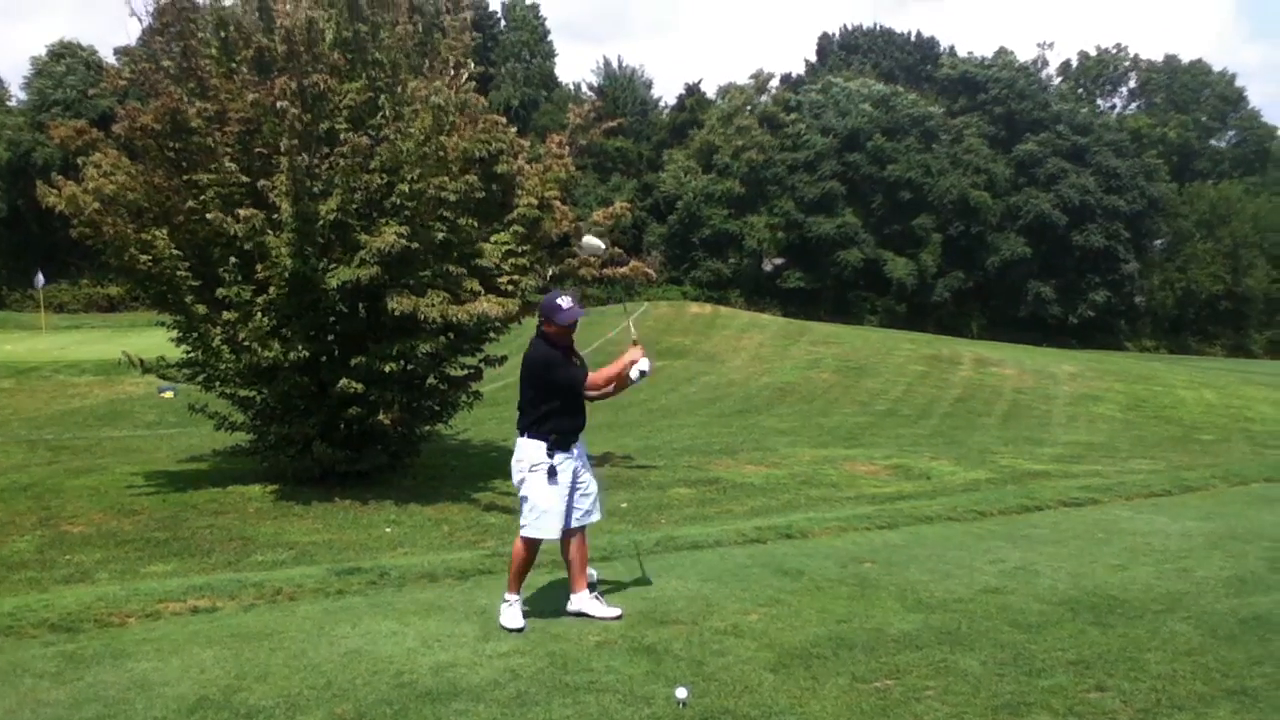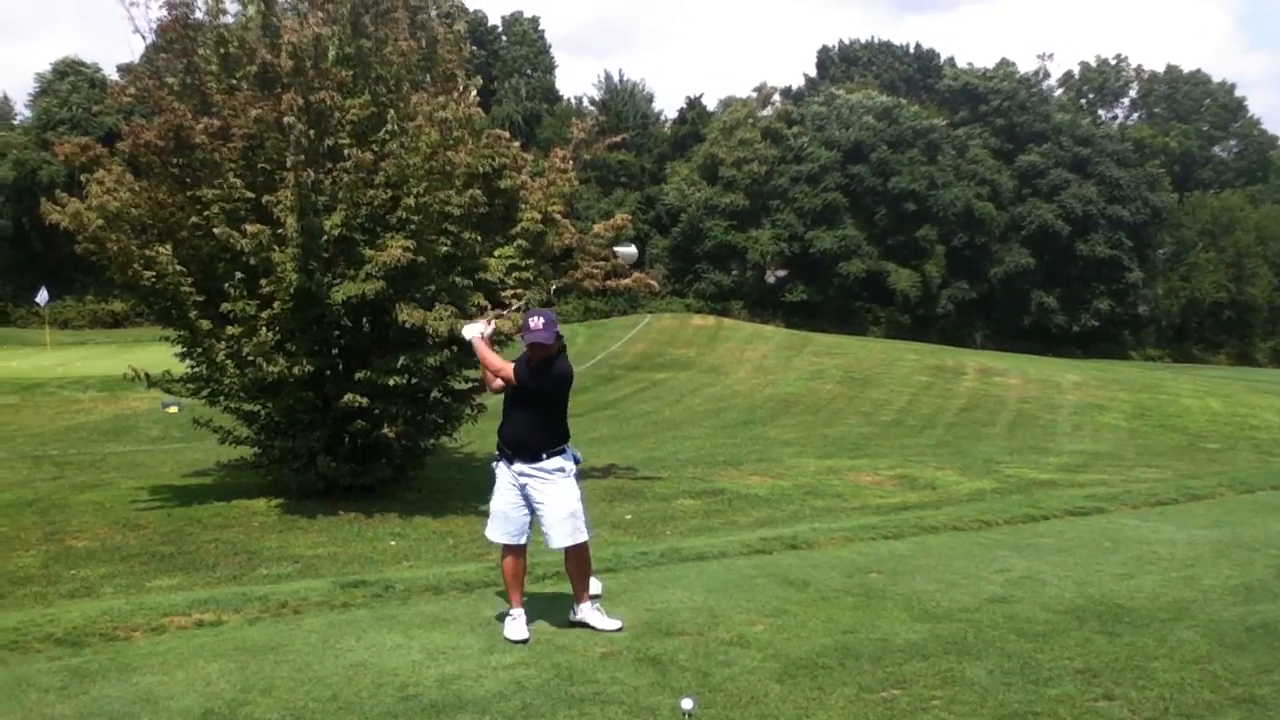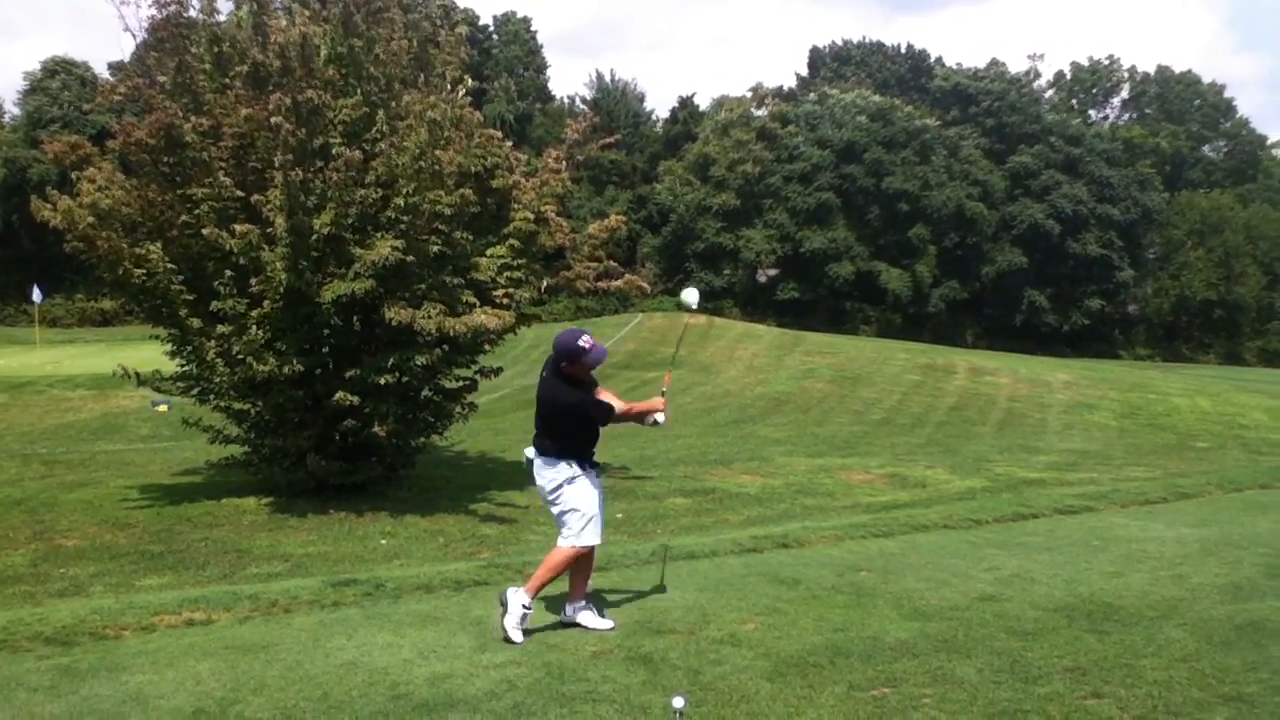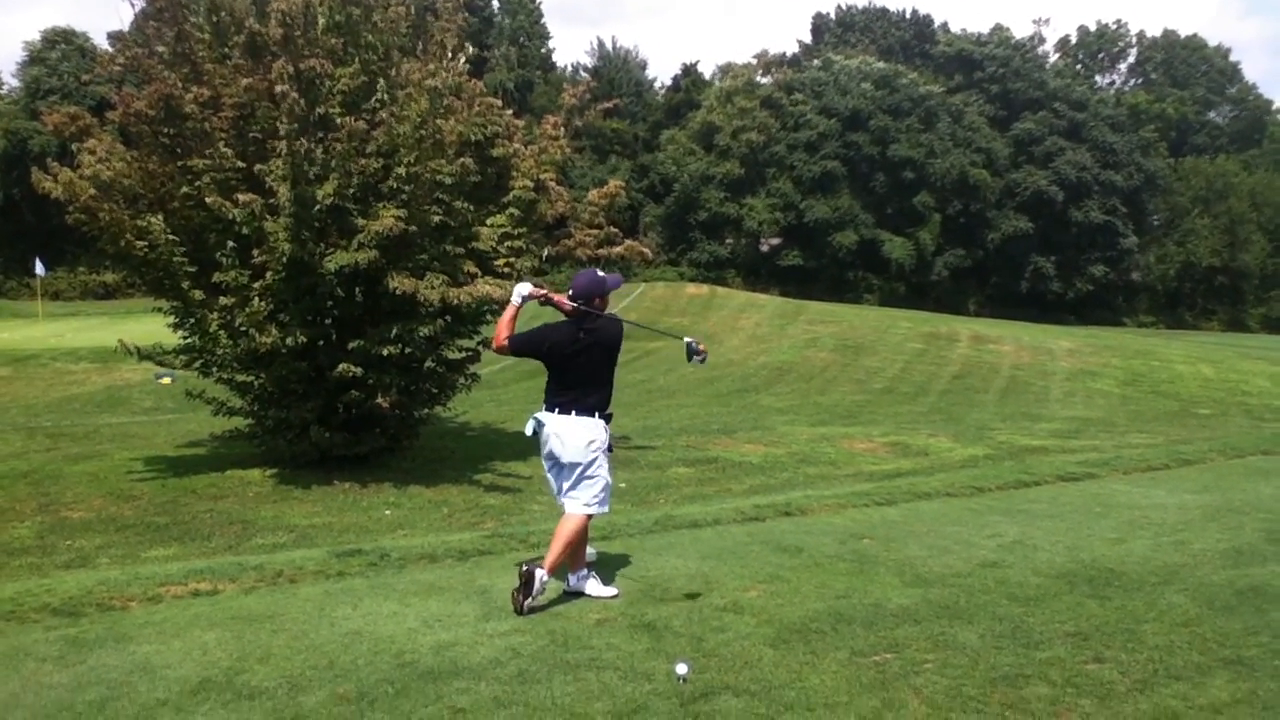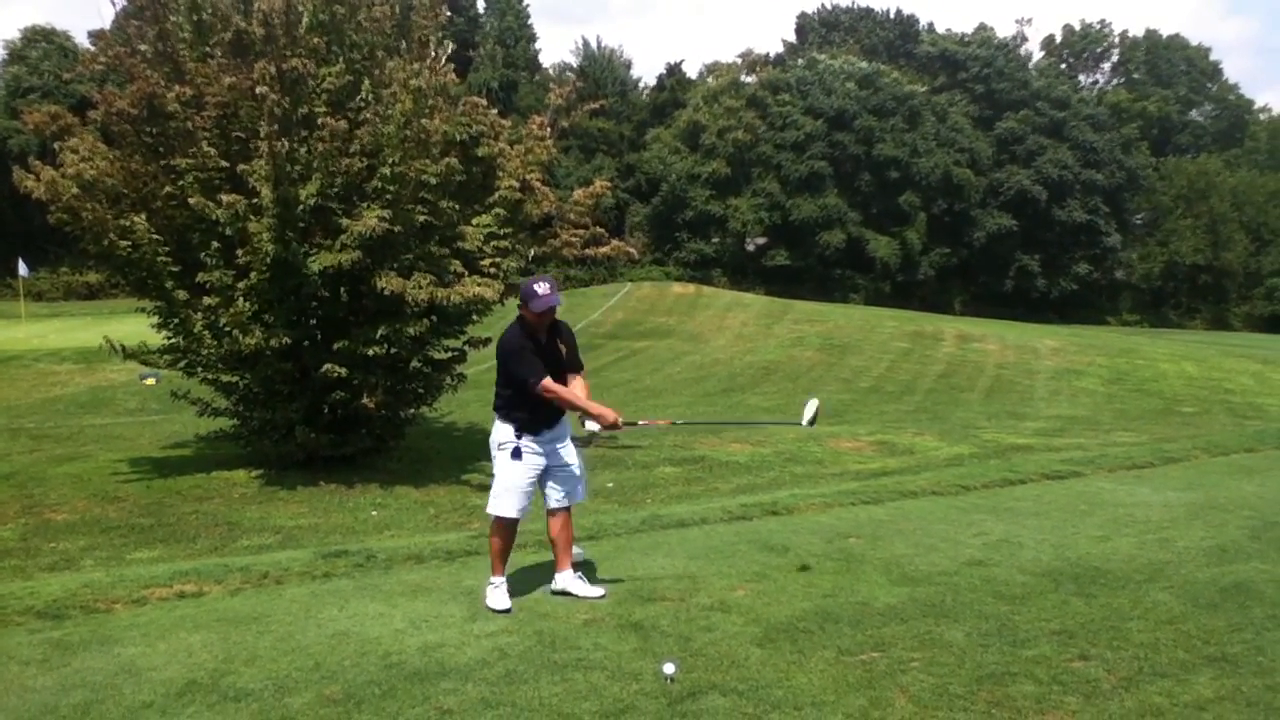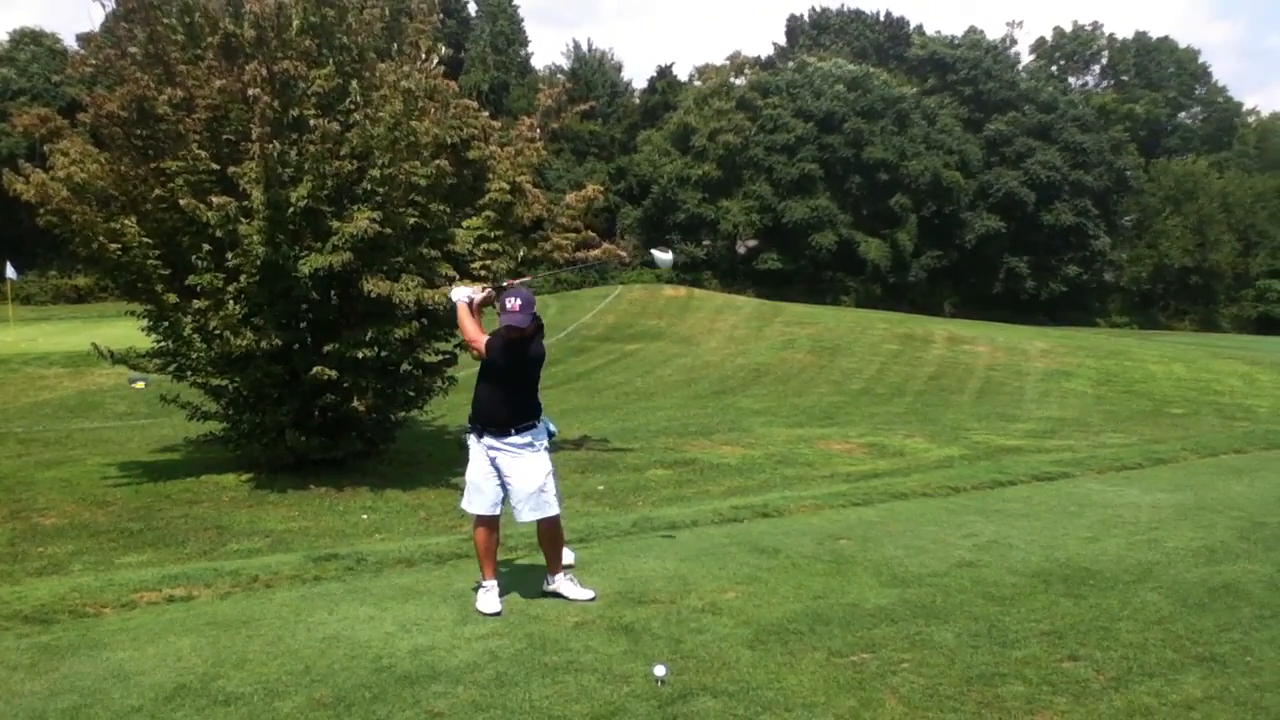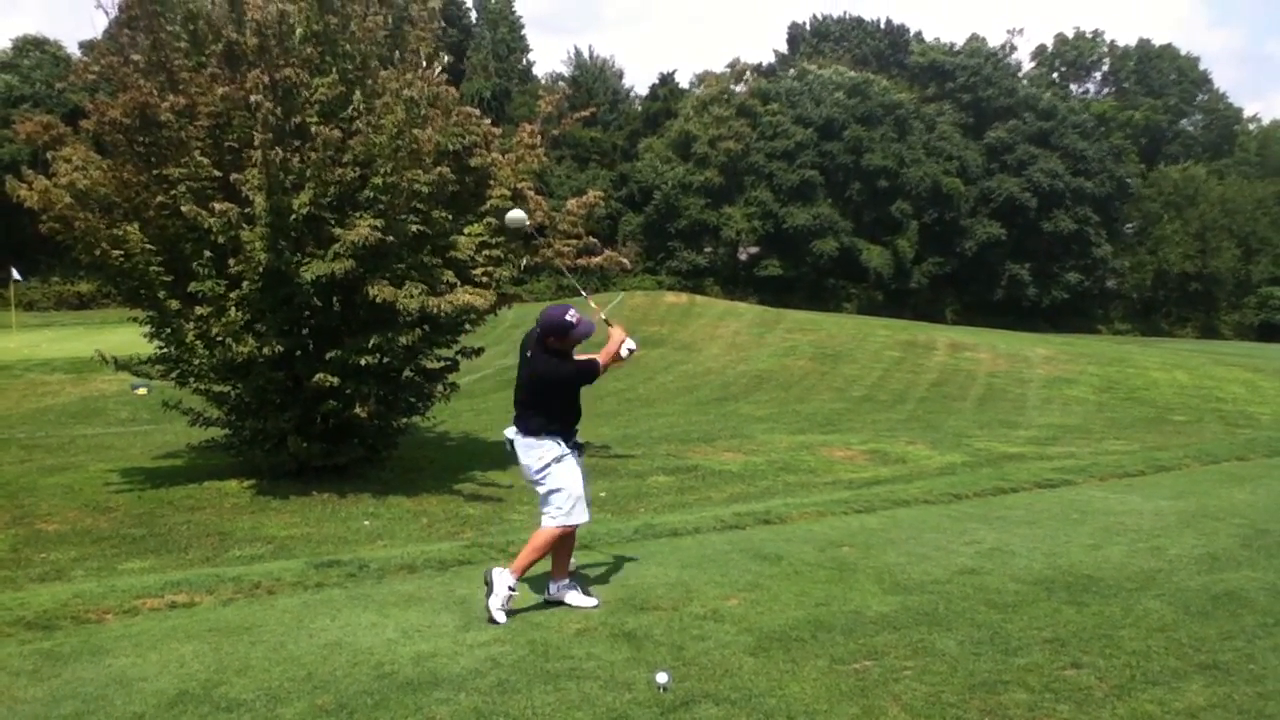
dt=0.7s
person 1, frame 1
left shoulder: (562, 349)
right shoulder: (542, 356)
left elbow: (587, 391)
right elbow: (591, 382)
left wrist: (625, 378)
right wrist: (628, 359)
left hip: (570, 449)
right hip: (542, 454)
left knee: (576, 525)
right knee: (537, 530)
left ankle: (580, 595)
right ankle: (511, 598)
person 1, frame 2
left shoulder: (556, 370)
right shoulder: (529, 359)
left elbow: (502, 370)
right elbow: (494, 384)
left wrist: (477, 339)
right wrist: (485, 340)
left hip: (549, 468)
right hip: (510, 465)
left knee: (573, 539)
right knee: (511, 542)
left ankle: (584, 606)
right ankle: (516, 613)
person 1, frame 3
left shoulder: (558, 362)
right shoulder: (561, 396)
left elbow: (599, 392)
right elbow: (613, 413)
left wrist: (629, 409)
right wrist: (650, 406)
left hip: (576, 461)
right hip: (562, 469)
left knee: (589, 535)
right knee: (579, 540)
left ankle: (576, 605)
right ankle: (522, 597)
person 1, frame 4
left shoulder: (551, 334)
right shoulder: (610, 329)
left elbow: (499, 344)
right elbow: (588, 313)
left wrist: (516, 302)
right wrist: (550, 297)
left hip: (551, 425)
right hip: (586, 430)
left knee: (575, 503)
right knee: (582, 506)
left ankle: (578, 575)
right ankle: (540, 572)
person 1, frame 5
left shoulder: (561, 332)
right shoulder: (513, 343)
left elbow: (575, 379)
right elbow: (549, 390)
left wrist: (588, 410)
right wrist: (597, 411)
left hip: (555, 432)
right hip: (517, 437)
left knee: (561, 505)
right knee: (506, 512)
left ankle: (564, 575)
right ankle: (496, 581)
person 1, frame 6
left shoulder: (529, 350)
right shoulder: (506, 336)
left elbow: (474, 341)
right elbow: (477, 347)
left wrist: (462, 303)
right wrist: (475, 306)
left hip: (522, 442)
right hip: (484, 439)
left knee: (545, 513)
right knee: (485, 515)
left ankle: (556, 577)
right ankle: (488, 584)
person 1, frame 7
left shoulder: (535, 339)
right shoulder: (551, 369)
left elbow: (577, 366)
right elbow: (598, 364)
left wrist: (614, 346)
right wrist: (616, 340)
left hip: (550, 440)
right hip: (545, 447)
left knee: (569, 513)
right knee: (562, 520)
left ankle: (559, 583)
right ankle: (507, 578)
